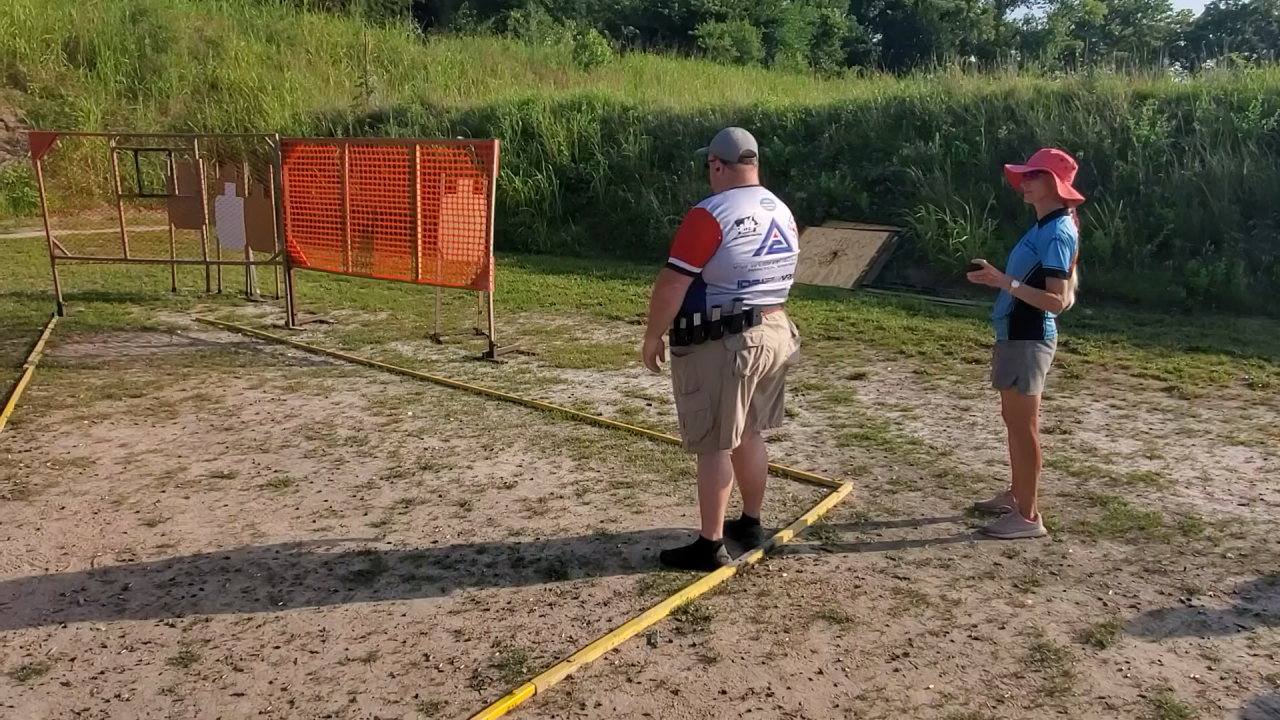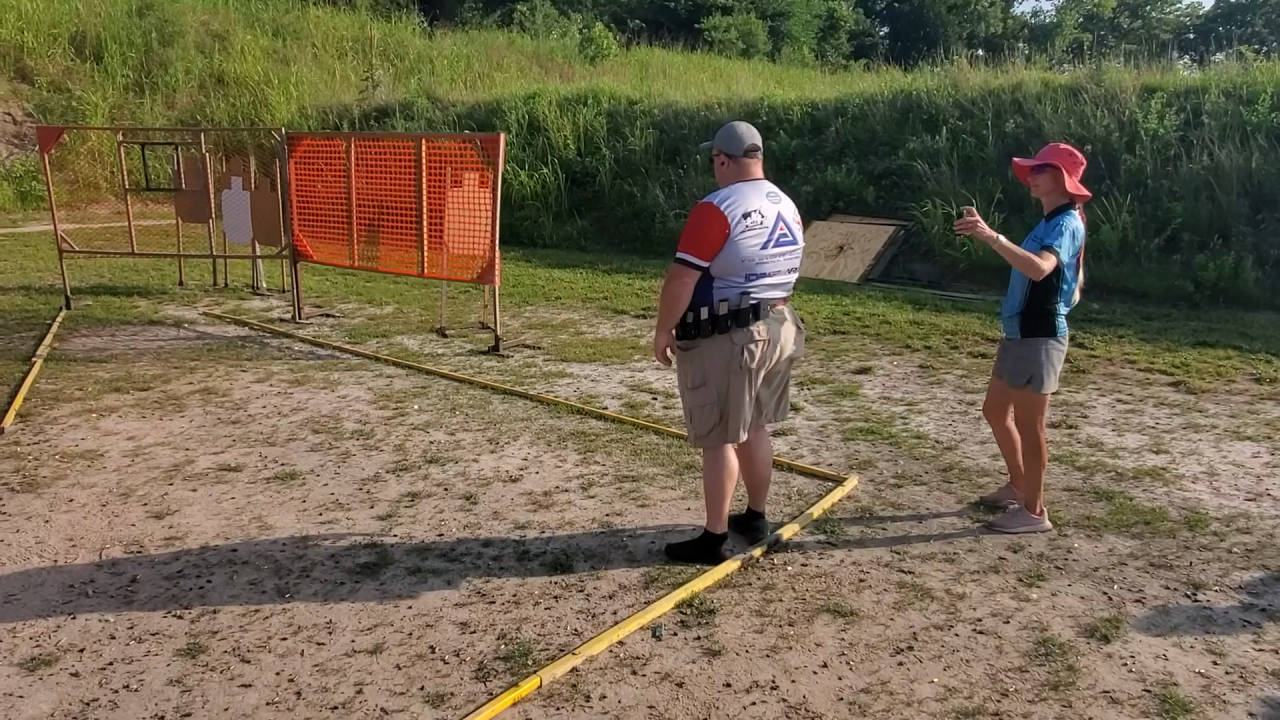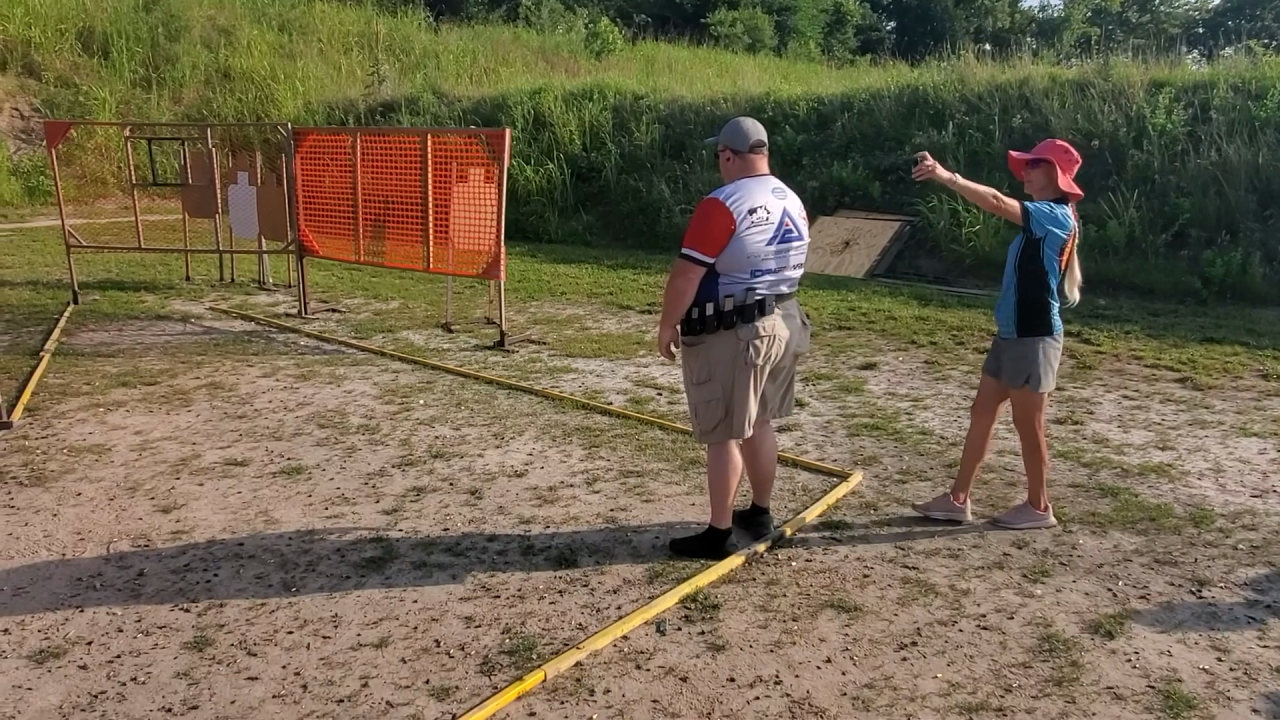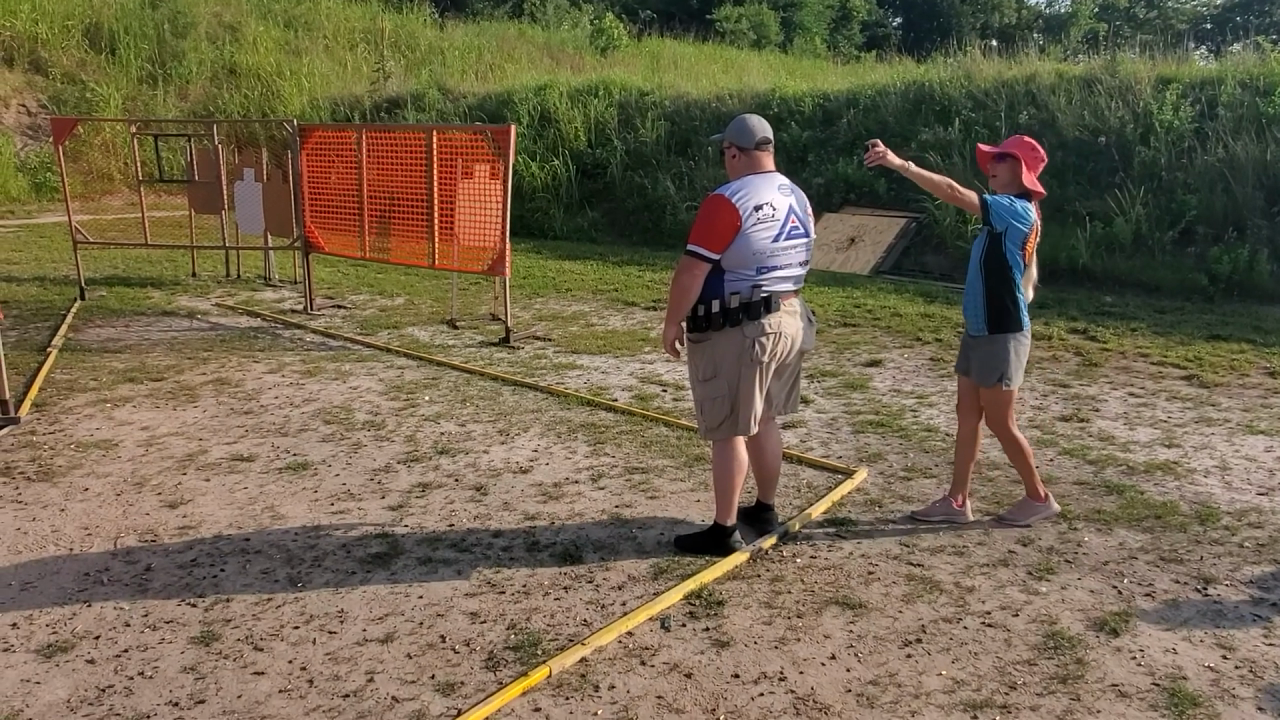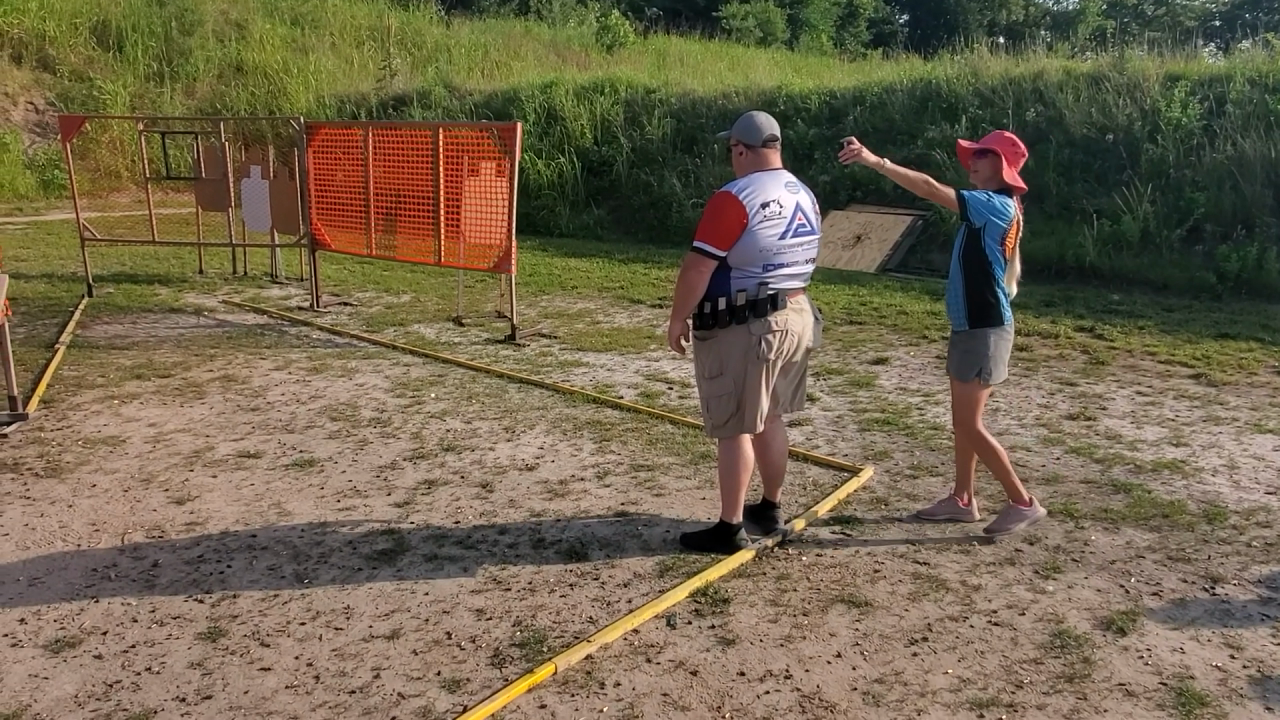
dt=0.4s
person 1, frame 1
left shoulder: (710, 215)
right shoulder: (783, 214)
left elbow: (672, 284)
left wrist: (653, 336)
left hip: (720, 344)
right hip: (775, 333)
left knee: (714, 445)
right knee: (749, 434)
left ankle: (710, 545)
right ankle: (751, 523)
person 1, frame 2
left shoulder: (716, 208)
right shoulder: (787, 207)
left elbow: (682, 279)
left wrist: (663, 331)
left hip: (726, 337)
right hip: (777, 330)
left knee: (719, 438)
right knee: (753, 427)
left ankle: (714, 539)
right ankle: (755, 518)
person 1, frame 3
left shoulder: (722, 204)
right shoulder: (792, 202)
left elbow: (686, 274)
left wrist: (668, 325)
left hip: (730, 334)
right hip: (781, 324)
left knee: (724, 434)
right knee: (758, 423)
left ankle: (719, 533)
right ankle: (760, 513)
person 1, frame 4
left shoulder: (728, 201)
right shoulder: (799, 199)
left elbow: (692, 271)
left wrist: (673, 323)
left hip: (736, 330)
right hip: (789, 320)
left knee: (729, 431)
right knee: (763, 420)
left ankle: (724, 531)
right ankle: (765, 510)
person 1, frame 5
left shoulder: (734, 198)
right shoulder: (805, 196)
left elbow: (698, 267)
left wrist: (679, 318)
left hip: (743, 327)
right hip: (797, 316)
left knee: (735, 428)
right knee: (770, 418)
left ankle: (730, 527)
right ankle: (770, 508)
person 2, frame 1
left shoulder: (1059, 232)
right shoulder: (1042, 227)
left elbow: (1057, 300)
left wrist: (1004, 282)
right wrist: (996, 276)
left hip: (1029, 341)
right hip: (1015, 336)
left knee: (1024, 427)
right knee: (1014, 422)
left ankle: (1028, 516)
right ankle: (1015, 494)
person 2, frame 2
left shoulder: (1066, 225)
right shoulder: (1049, 221)
left elbow: (1039, 268)
left wrist: (990, 235)
left hip: (1040, 338)
right hip: (1020, 334)
left knee: (1029, 425)
right knee: (995, 412)
left ankle: (1033, 511)
right ankle: (1017, 486)
person 2, frame 3
left shoulder: (1056, 216)
right shoulder: (1039, 219)
left elbow: (998, 203)
left wrist: (946, 176)
left hip: (1034, 338)
right hip: (1010, 333)
left knee: (1027, 424)
right knee: (981, 413)
left ankle: (1038, 507)
right ankle: (958, 498)
person 2, frame 4
left shoulder: (1017, 211)
right shoulder: (1005, 213)
left elbow: (953, 193)
left wrist: (899, 163)
left hip: (1002, 335)
right hip: (979, 331)
left knee: (1000, 422)
right knee: (967, 415)
left ankle: (1038, 498)
right ankle: (957, 501)
person 2, frame 5
left shoulder: (997, 205)
right shoulder: (990, 207)
left elbow: (931, 189)
left wrist: (876, 161)
left hip: (985, 329)
right hip: (968, 326)
left knee: (969, 424)
right knee: (962, 418)
left ankle: (1022, 501)
right ankle: (962, 499)
